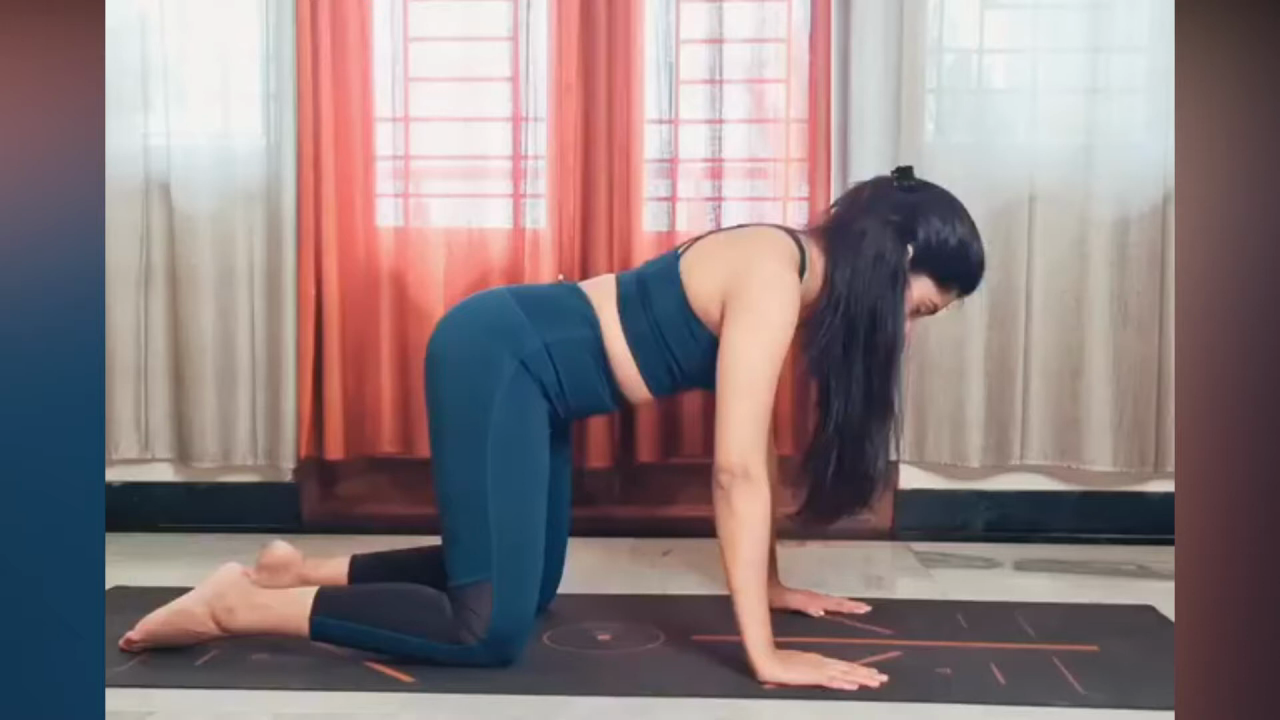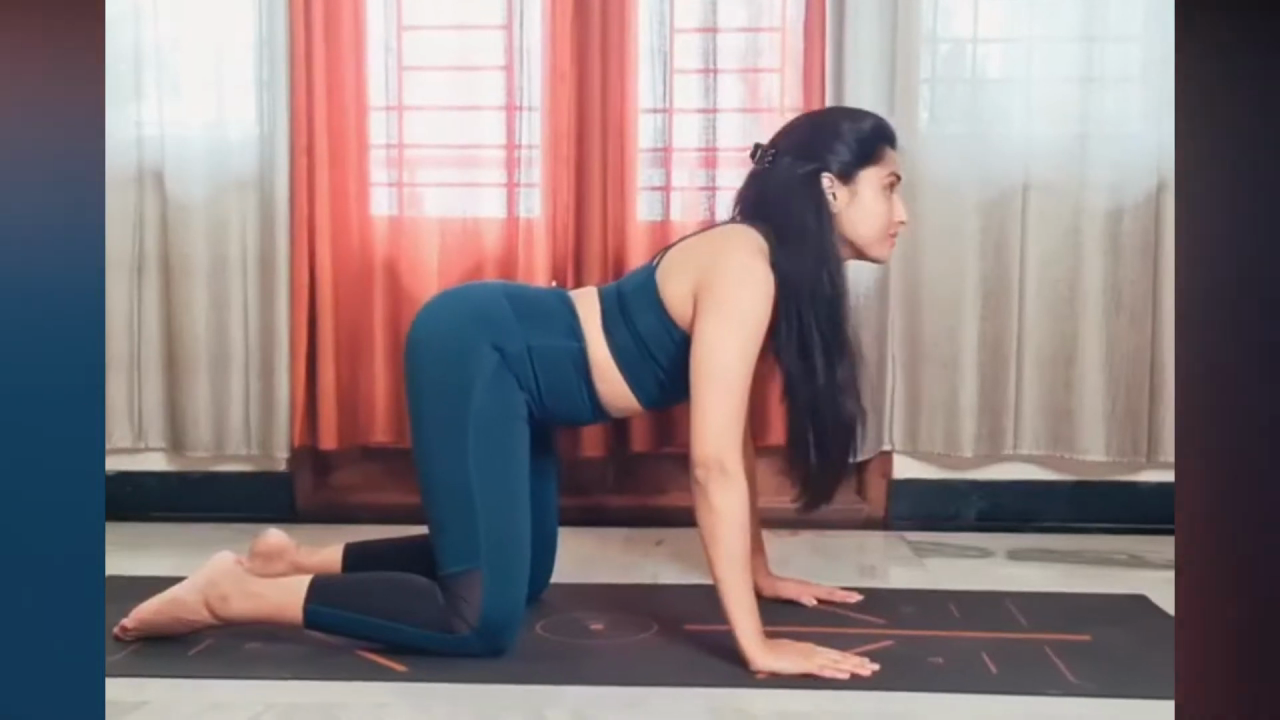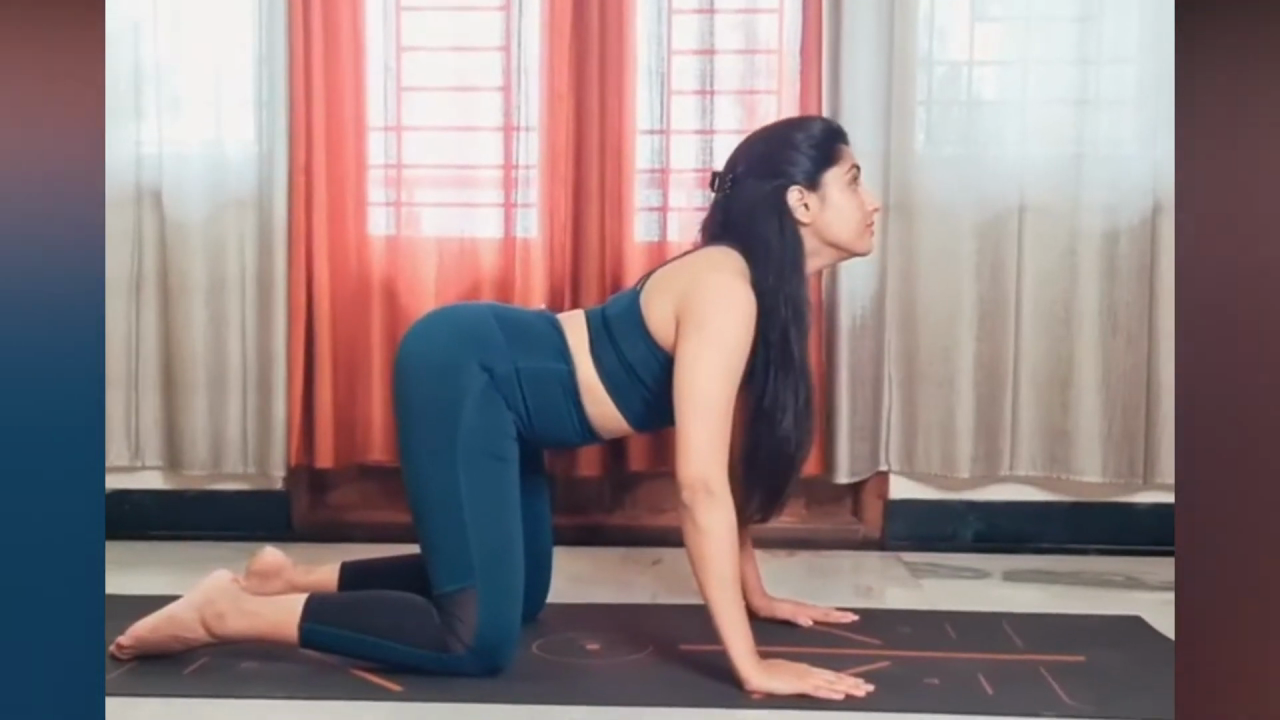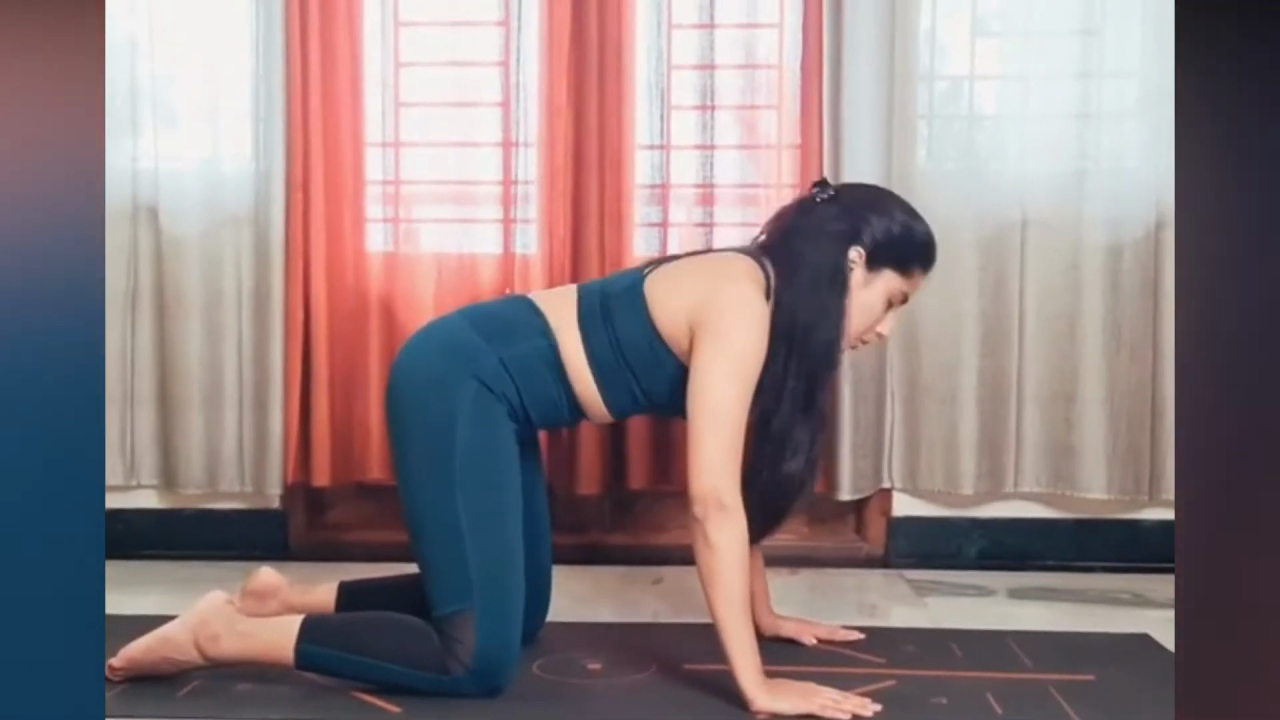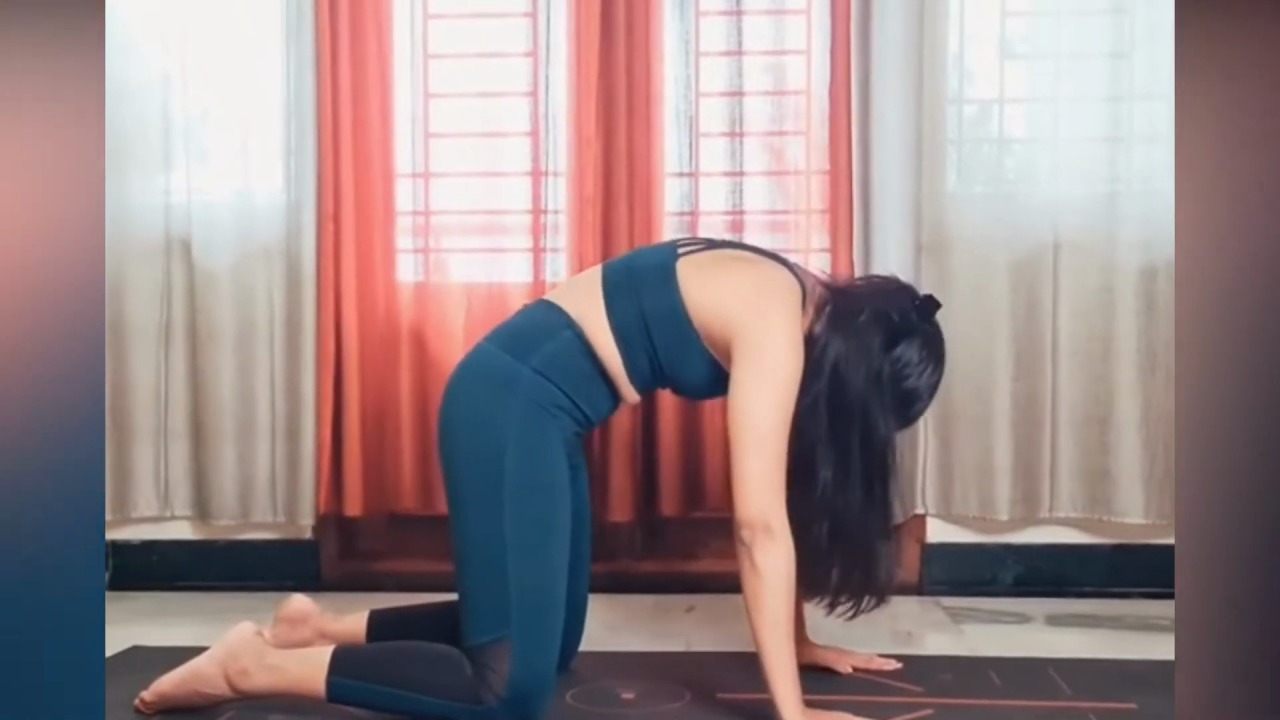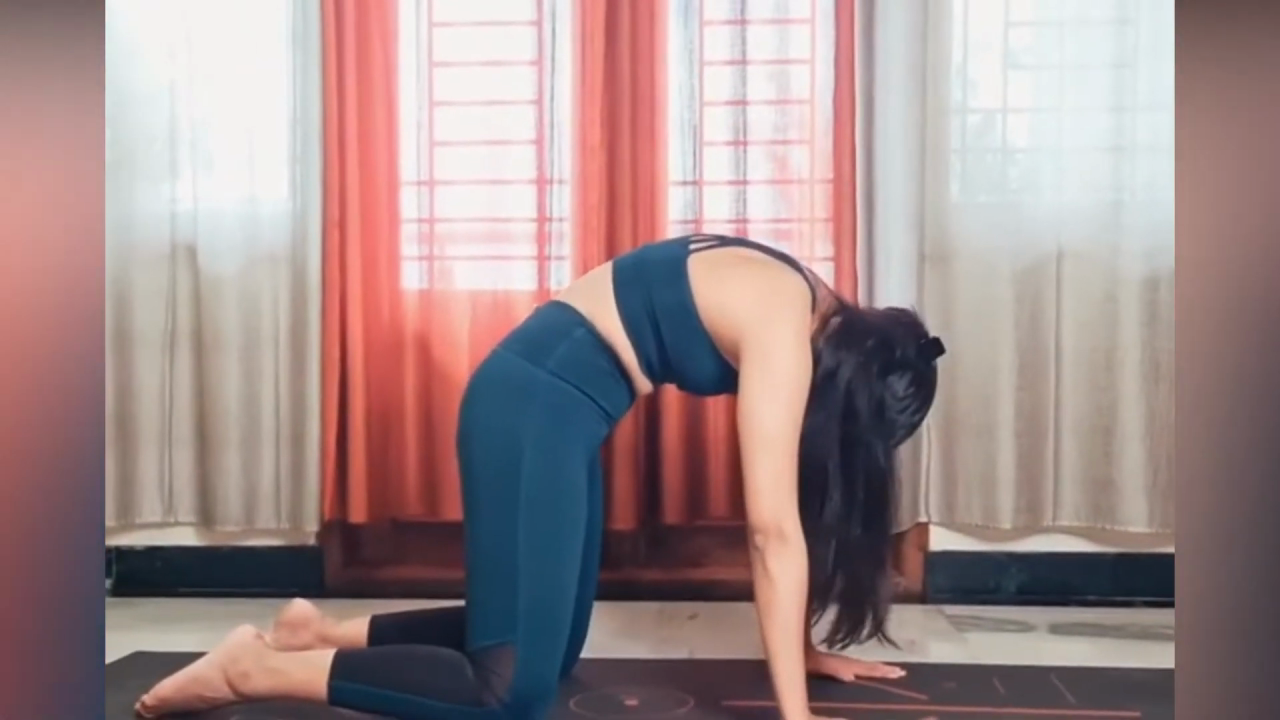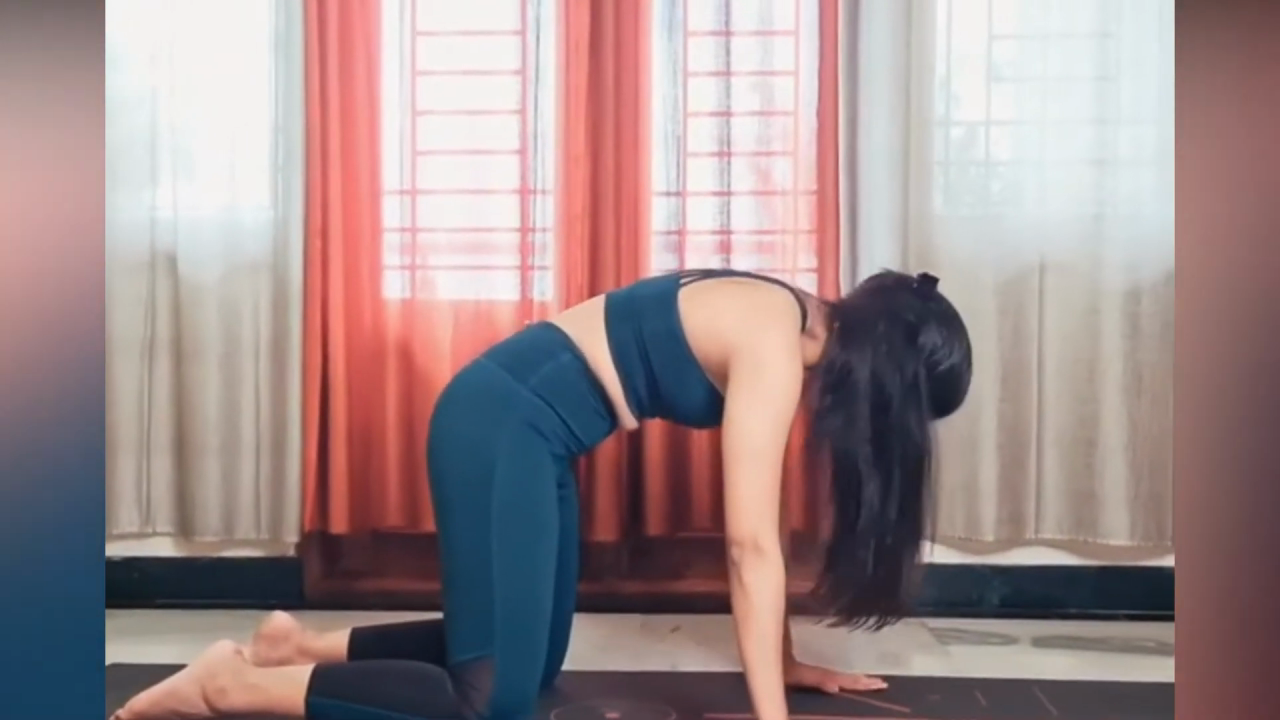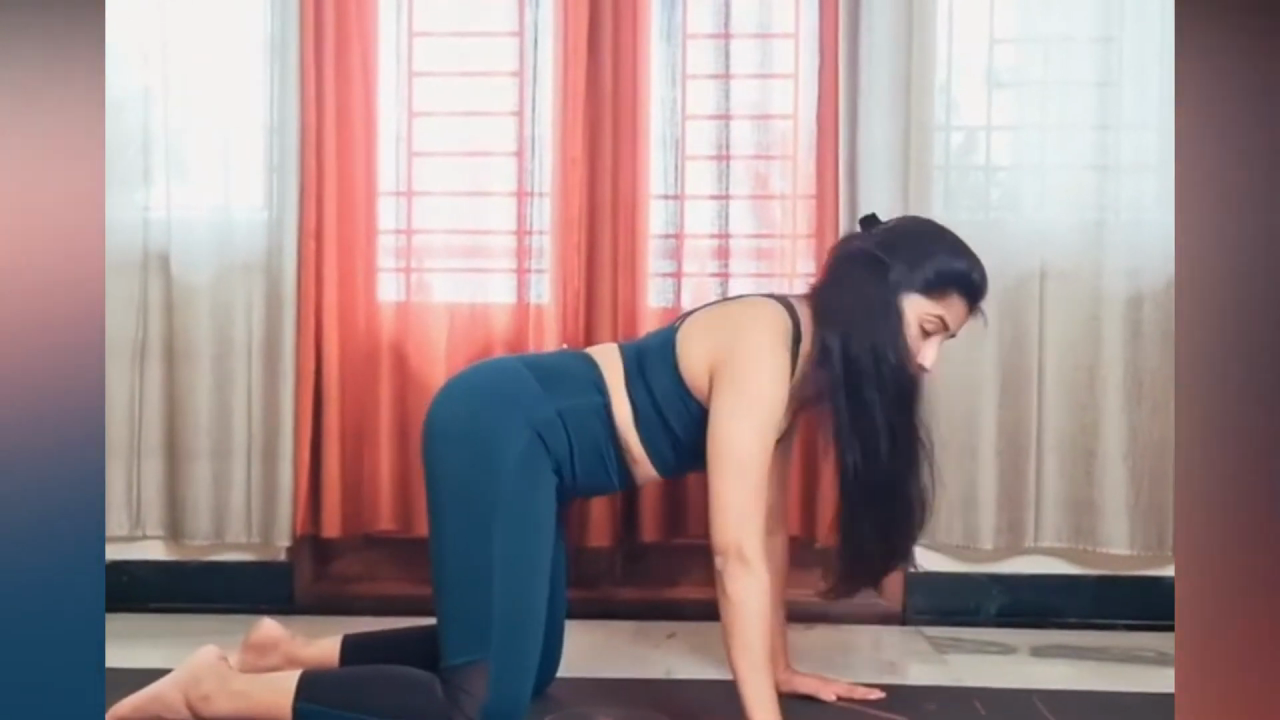
dt=0.7s
person 1, frame 1
left shoulder: (791, 270)
right shoulder: (773, 277)
left elbow: (746, 447)
right elbow: (737, 470)
left wrist: (767, 584)
right wrist: (764, 653)
left hip: (523, 367)
right hip: (494, 356)
left knee: (530, 585)
right knee: (491, 627)
left ankle: (300, 569)
right ankle: (241, 604)
person 1, frame 2
left shoulder: (768, 267)
right shoulder: (745, 271)
left elbow: (729, 434)
right elbow: (714, 464)
left wrist: (759, 571)
right wrist: (757, 644)
left hip: (501, 360)
right hip: (471, 352)
left knee: (523, 574)
right knee: (482, 620)
left ankle: (294, 557)
right ankle: (235, 592)
person 1, frame 3
left shoulder: (766, 290)
right shoulder: (728, 291)
left elbow: (725, 460)
right elbow: (701, 486)
left wrist: (755, 594)
right wrist: (751, 665)
left hip: (491, 380)
right hip: (461, 371)
left knee: (520, 593)
right knee: (480, 640)
left ankle: (290, 576)
right ankle: (230, 612)
person 1, frame 4
left shoulder: (759, 294)
right shoulder: (742, 303)
left elbow: (737, 480)
right elbow: (713, 504)
left wrist: (762, 612)
left hip: (484, 387)
right hip: (456, 384)
left knee: (518, 613)
left ankle: (291, 598)
right ankle: (226, 634)
person 1, frame 5
left shoulder: (803, 308)
right shoulder: (775, 324)
left elbow: (784, 494)
right elbow: (760, 526)
left wrist: (795, 641)
left hip: (538, 406)
right hip: (510, 405)
left knee: (549, 639)
left ankle: (322, 626)
person 1, frame 6
left shoulder: (814, 313)
right shoulder: (783, 332)
left elbow: (784, 516)
right elbow: (775, 531)
left wrist: (804, 650)
left hip: (555, 407)
right hip: (532, 408)
left knee: (550, 642)
left ankle: (324, 631)
person 1, frame 7
left shoulder: (792, 331)
right shoulder: (775, 346)
left elbow: (756, 522)
right elbow: (751, 545)
left hip: (527, 429)
right hip: (500, 425)
left ankle: (303, 643)
person 1, frame 8
left shoulder: (807, 352)
right shoulder: (765, 349)
left elbow: (765, 523)
right elbow: (737, 552)
left hip: (520, 439)
right hip: (497, 430)
